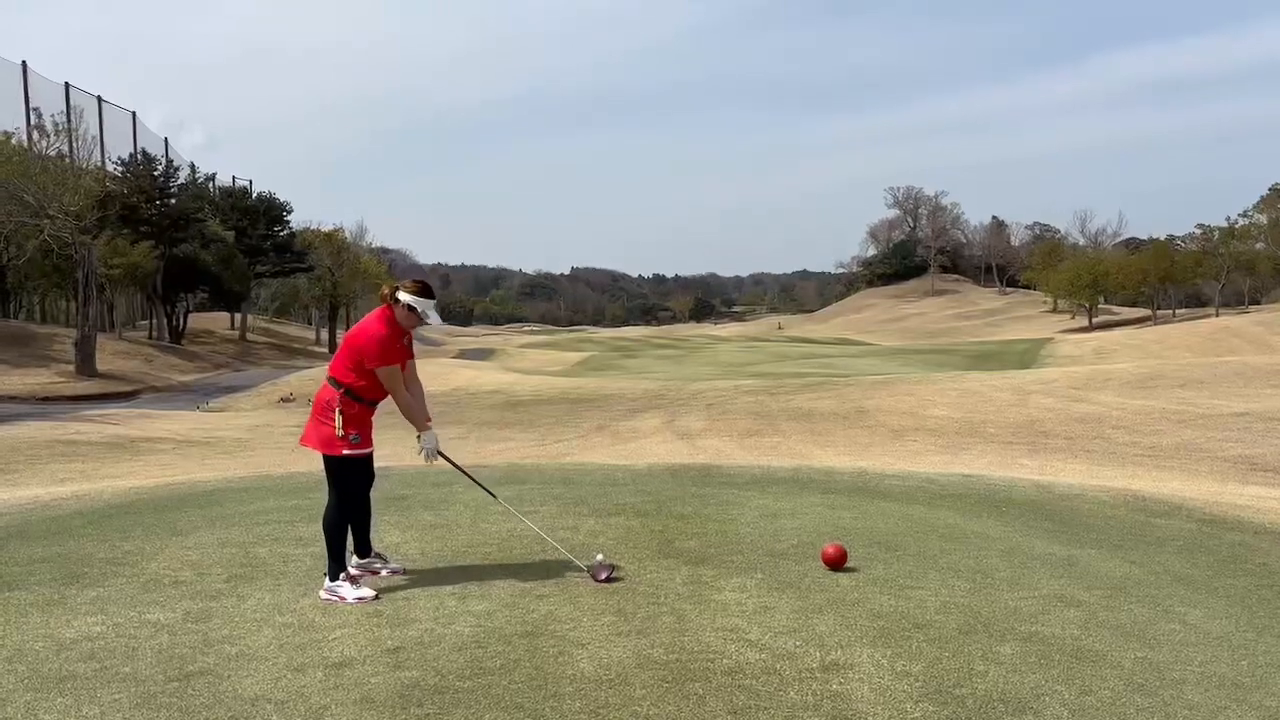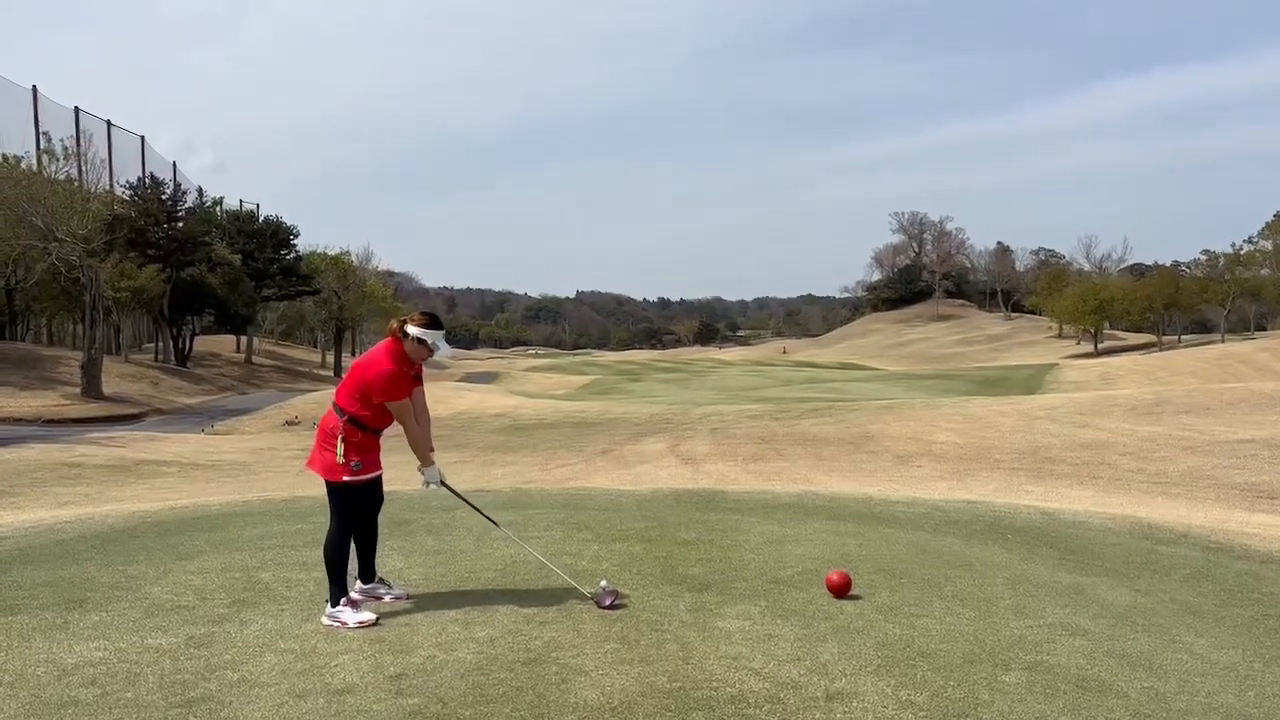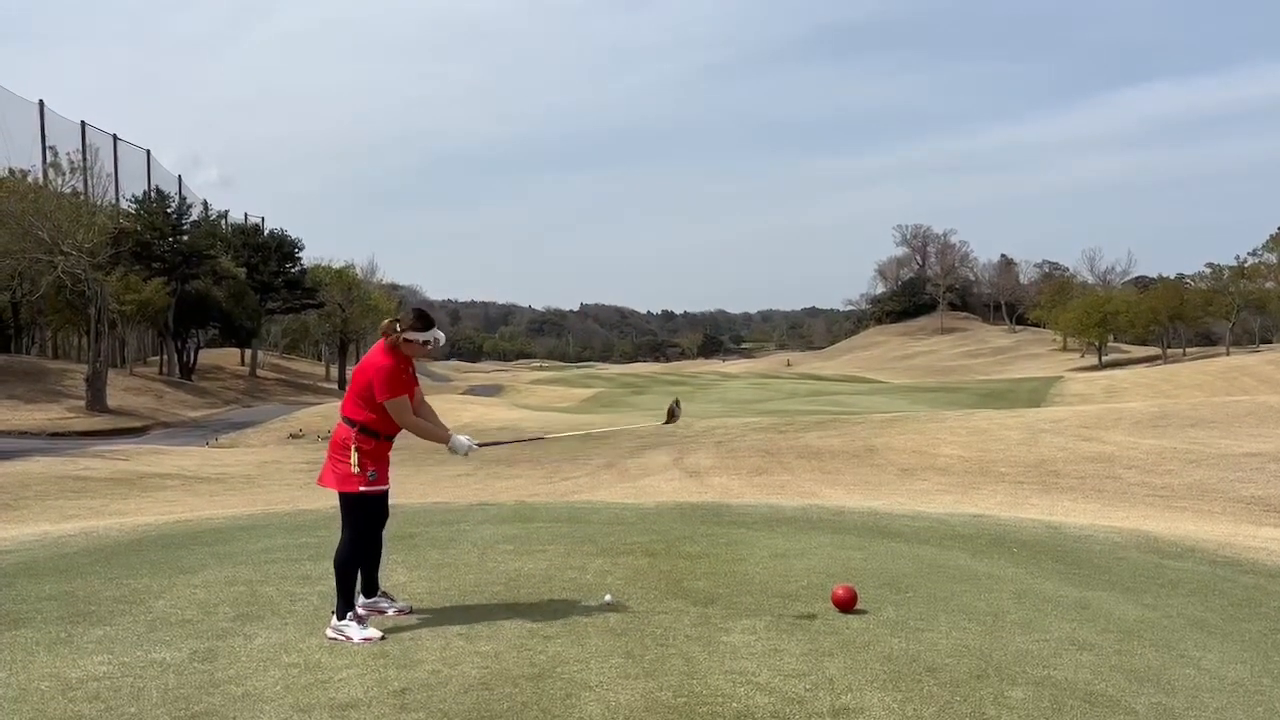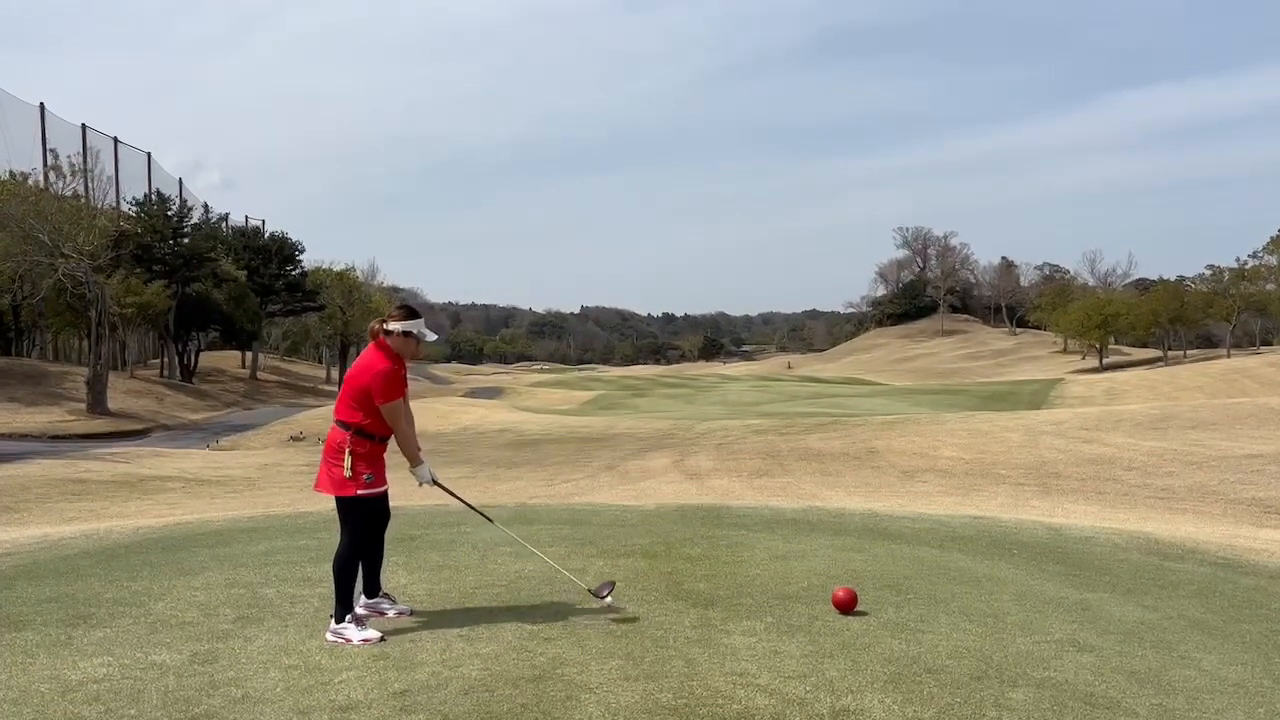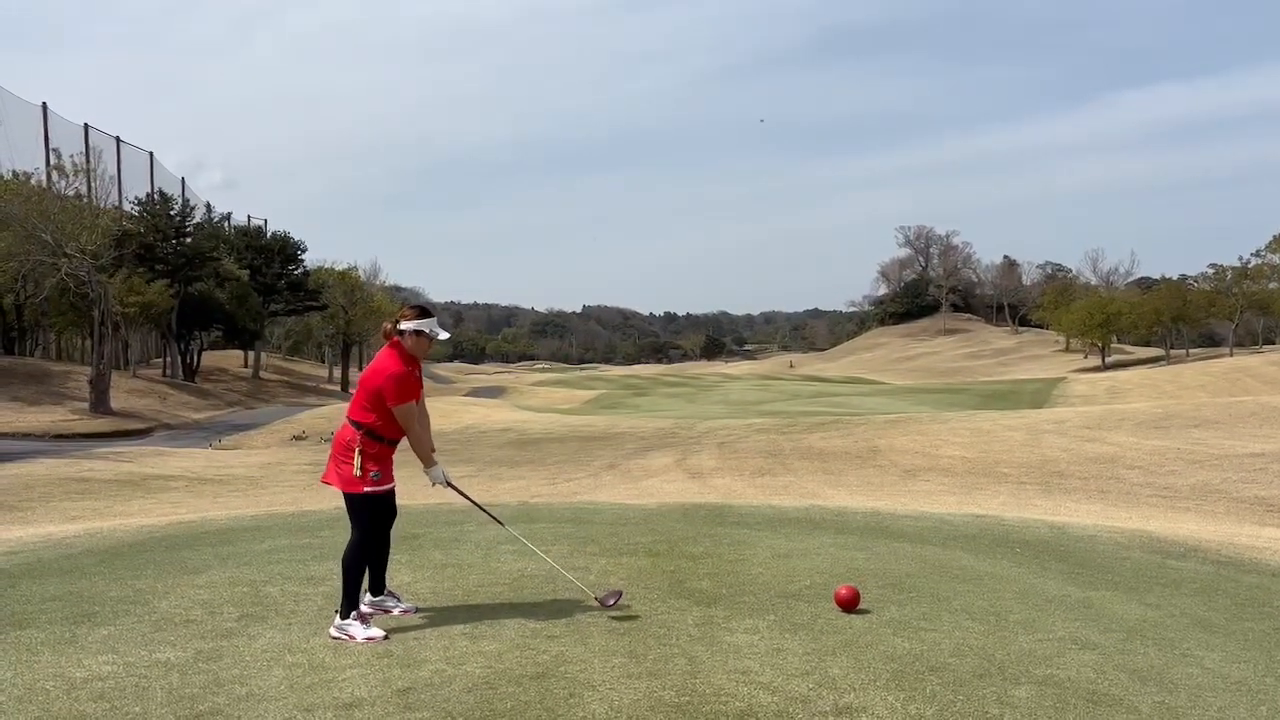
dt=1s
person 1, frame 1
left shoulder: (401, 329)
right shoulder: (377, 334)
left elbow: (411, 382)
right elbow: (398, 393)
left wrist: (427, 426)
right wrist: (424, 431)
left hip: (356, 414)
right hip: (338, 414)
left knee: (361, 486)
right knee: (343, 493)
left ankle: (363, 557)
right ankle: (335, 579)
person 1, frame 2
left shoulder: (409, 357)
right shoulder: (386, 369)
left elbow: (420, 411)
right elbow: (409, 424)
left wrist: (430, 456)
right wrist: (427, 464)
left hip: (363, 438)
right hip: (343, 440)
left knee: (369, 510)
right knee: (344, 519)
left ankle: (367, 582)
right ankle: (336, 605)
person 1, frame 3
left shoulder: (401, 358)
right shoulder: (384, 366)
left elbow: (420, 405)
right elbow: (407, 421)
left wrist: (450, 435)
right wrist: (449, 441)
left hip: (373, 449)
right hip: (356, 451)
left knee: (375, 524)
right knee: (355, 532)
left ankle: (370, 596)
right ankle: (342, 618)
person 1, frame 4
left shoulder: (392, 358)
right shoulder: (381, 369)
left elbow: (405, 412)
right elbow: (399, 426)
left wrist: (418, 458)
right wrist: (417, 465)
left hip: (367, 452)
right hip: (351, 455)
left knee: (377, 523)
right knee: (354, 534)
left ankle: (371, 597)
right ankle: (341, 621)
person 1, frame 5
left shoulder: (408, 359)
right shoulder: (394, 371)
left elbow: (421, 412)
right elbow: (411, 428)
left wrist: (432, 458)
right wrist: (431, 466)
left hip: (376, 452)
right hip: (359, 454)
left knee: (384, 520)
right knee: (365, 531)
left ankle: (376, 595)
right ankle: (346, 617)
